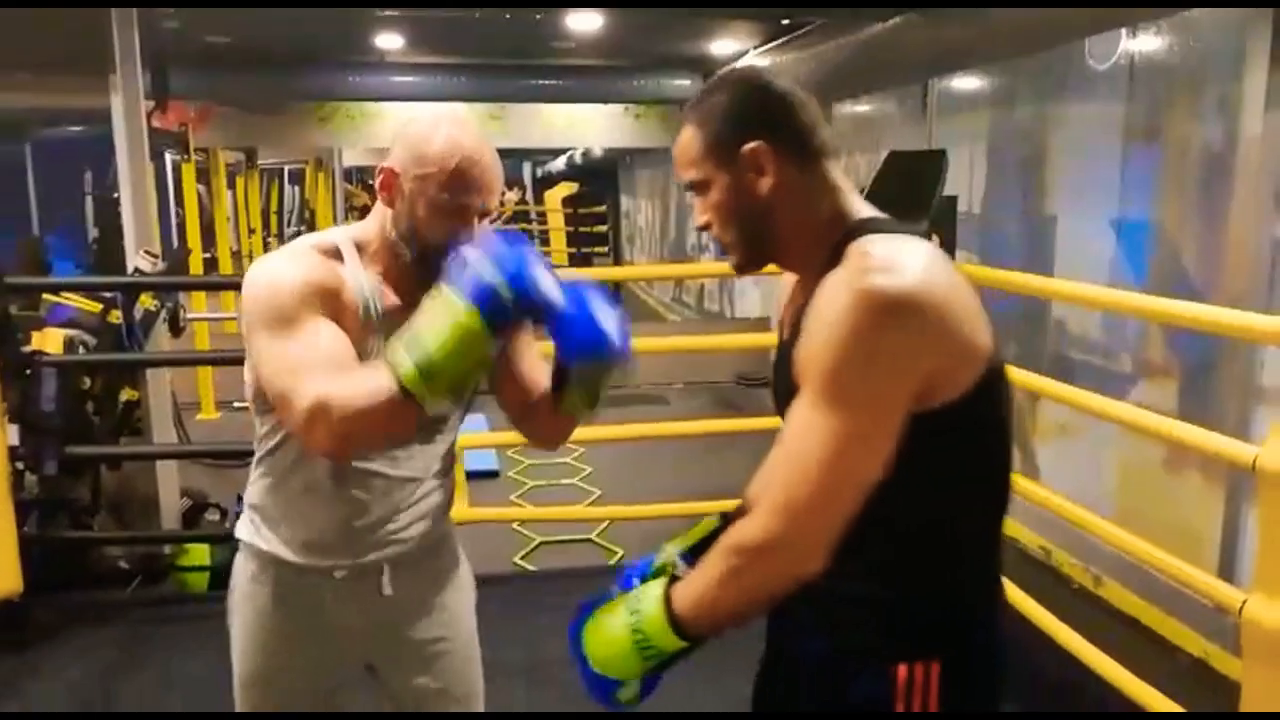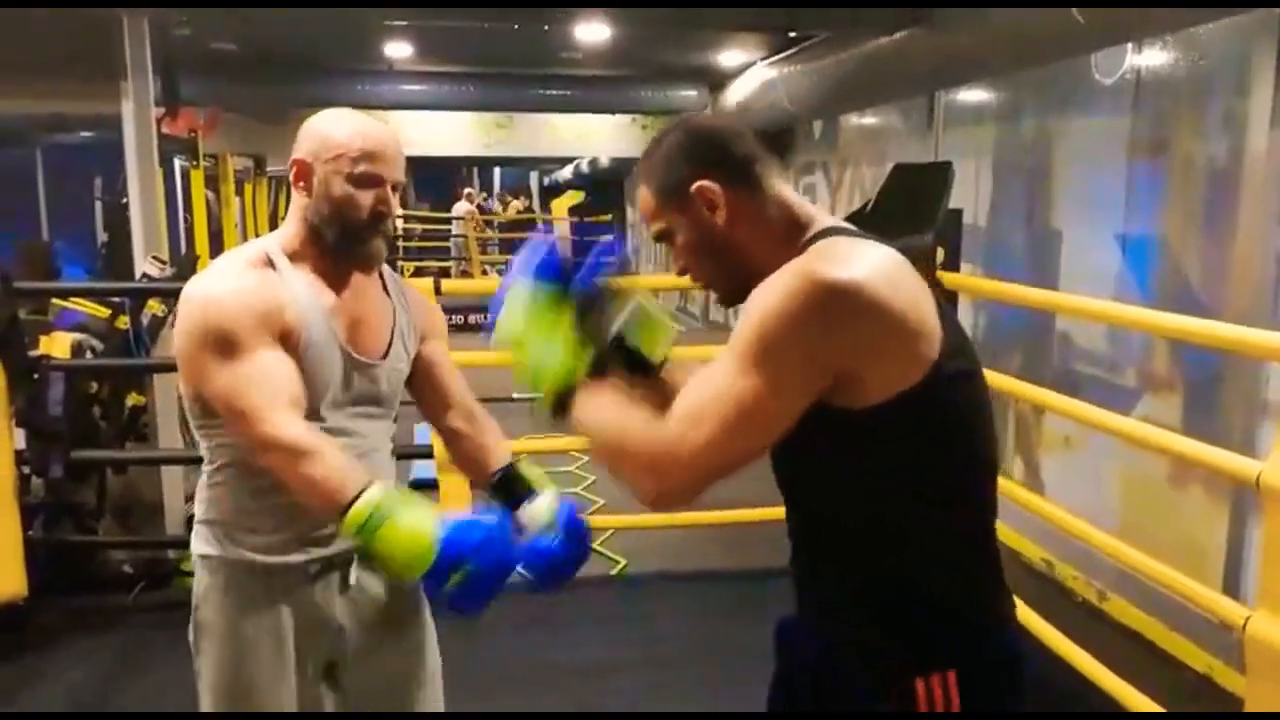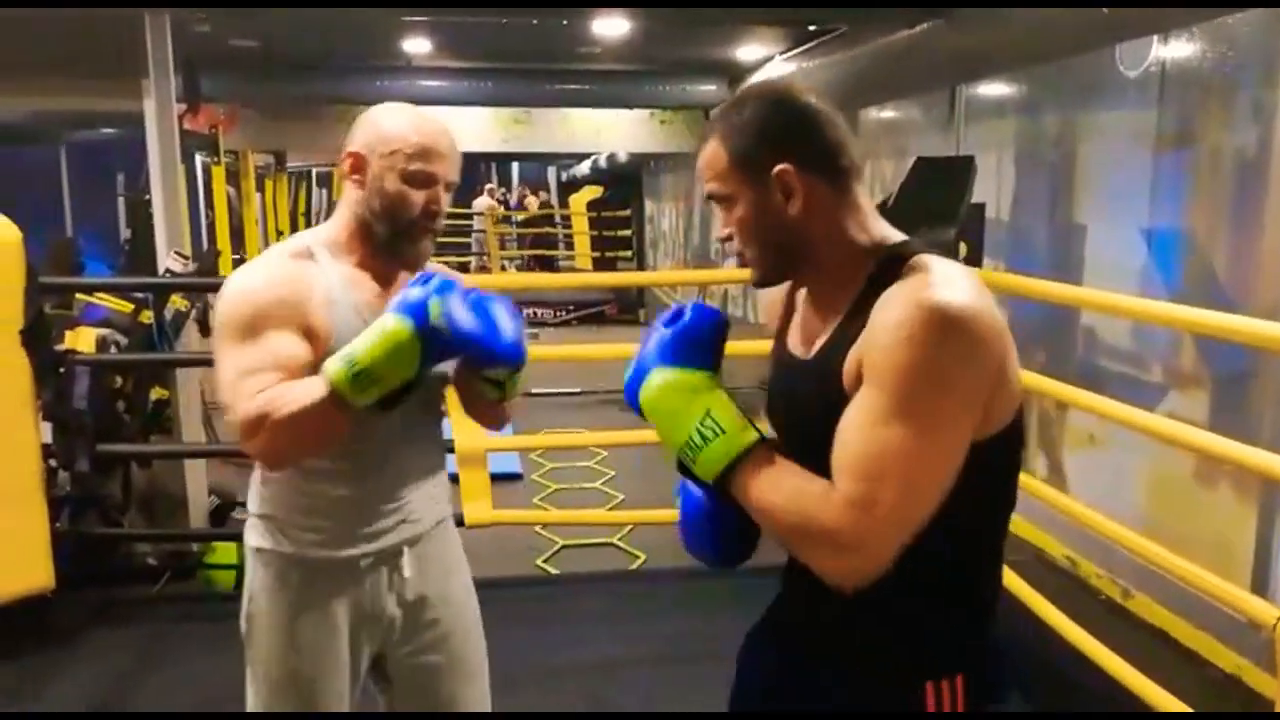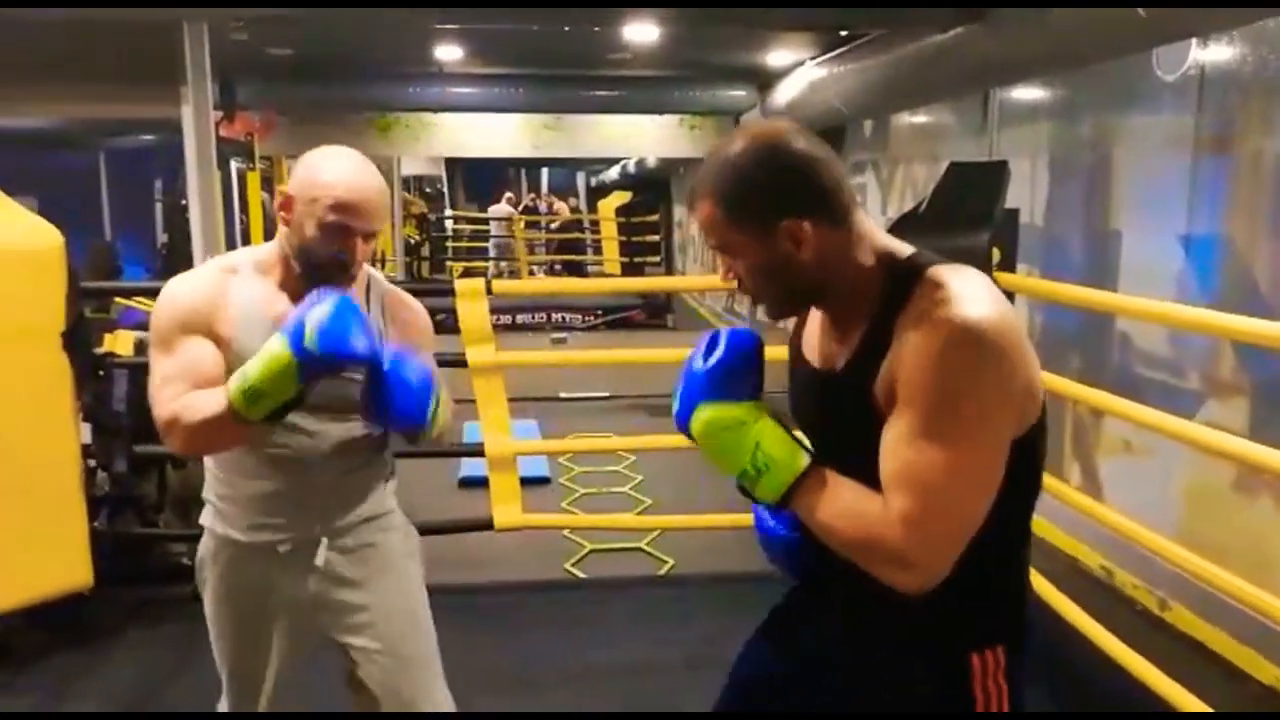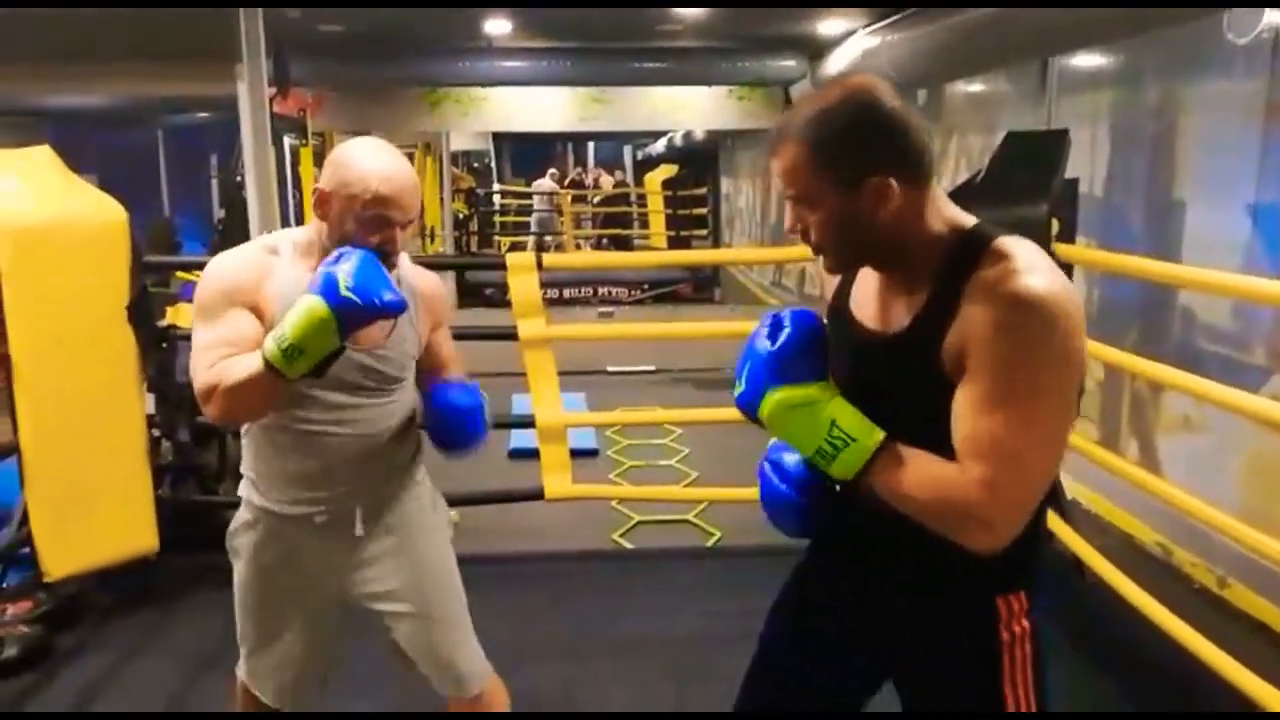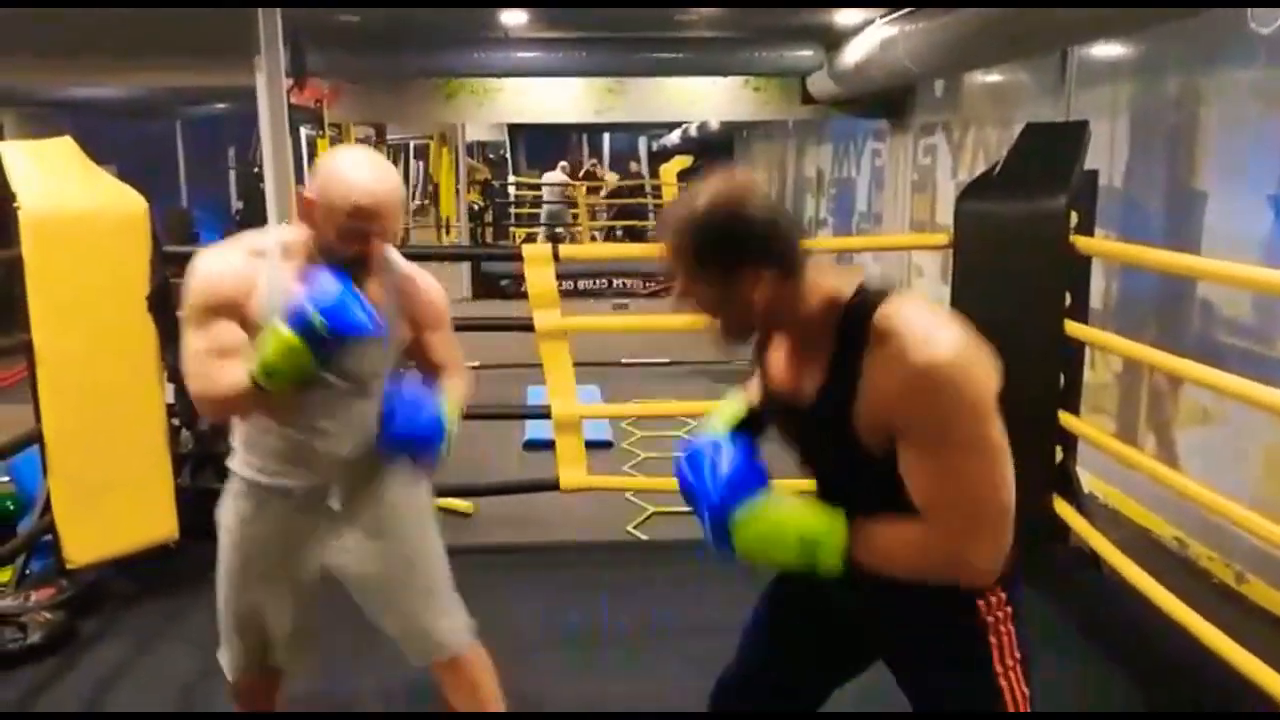
dt=0.7s
person 1, frame 1
left shoulder: (878, 293)
right shoulder: (817, 286)
left elbow: (784, 542)
left wrist: (654, 624)
right wrist: (685, 559)
left hip: (907, 665)
right hip: (830, 627)
person 1, frame 2
left shoulder: (824, 288)
right shoulder: (821, 279)
left elbow: (667, 466)
right elbow: (724, 430)
left wrist: (565, 370)
right wrist: (624, 348)
left hip: (917, 671)
person 1, frame 3
left shoulder: (929, 314)
right shoulder: (793, 296)
left elbow: (854, 545)
left wrist: (697, 416)
right wrist: (727, 468)
left hip: (906, 676)
right hip: (801, 634)
person 1, frame 4
left shoulder: (955, 329)
right shoulder: (812, 307)
left elbow: (912, 559)
left wrist: (763, 456)
left hip: (942, 652)
right hip: (825, 607)
person 1, frame 5
left shoulder: (1018, 298)
right shoulder: (856, 268)
left elbow: (987, 517)
left wrist: (830, 434)
right wrist: (796, 443)
left hip: (966, 606)
right hip: (843, 564)
right knee: (766, 701)
person 1, frame 6
left shoulder: (918, 360)
right shoulder: (783, 321)
left elbow: (977, 552)
left wrist: (802, 536)
right wrist: (724, 431)
left hip: (946, 596)
right hip: (836, 572)
right knee: (739, 708)
person 2, frame 1
left shoulder: (494, 287)
right shoulder: (297, 279)
left elbow: (544, 426)
right elbow: (330, 424)
left wrist: (585, 363)
right wrist: (462, 332)
left hip: (419, 570)
right hip: (295, 576)
person 2, frame 2
left shoulder: (405, 300)
right shoulder: (233, 297)
left elbow: (456, 414)
right elbow: (281, 444)
left wrist: (533, 502)
right wrist: (416, 537)
left hip: (377, 571)
right hip: (260, 579)
person 2, frame 3
left shoulder: (440, 289)
right shoulder: (273, 286)
left elbow: (487, 413)
right elbow: (264, 433)
left wrist: (496, 362)
right wrist: (394, 348)
left hip: (427, 555)
right hip: (308, 573)
left knee: (459, 703)
person 2, frame 4
left shoulder: (397, 309)
right shoulder: (200, 298)
left elbow: (427, 405)
right elbow: (181, 427)
left wrist: (413, 407)
right wrist: (286, 365)
left hip: (365, 541)
right hip: (248, 551)
left knee: (422, 703)
right knee: (247, 704)
person 2, frame 5
left shoulder: (420, 289)
right shoulder: (241, 275)
left elbow: (442, 374)
right elbow: (219, 400)
left wrist: (462, 405)
right wrist: (315, 325)
left hip: (397, 514)
right hip: (284, 521)
left knee: (467, 681)
right knee: (268, 681)
person 2, frame 6
left shoulder: (414, 290)
right shoulder: (230, 273)
left elbow: (450, 375)
right elbow: (210, 395)
left wrist: (436, 409)
right wrist: (292, 346)
left hip: (379, 490)
right hip: (269, 495)
left knee: (448, 642)
right knee: (252, 659)
